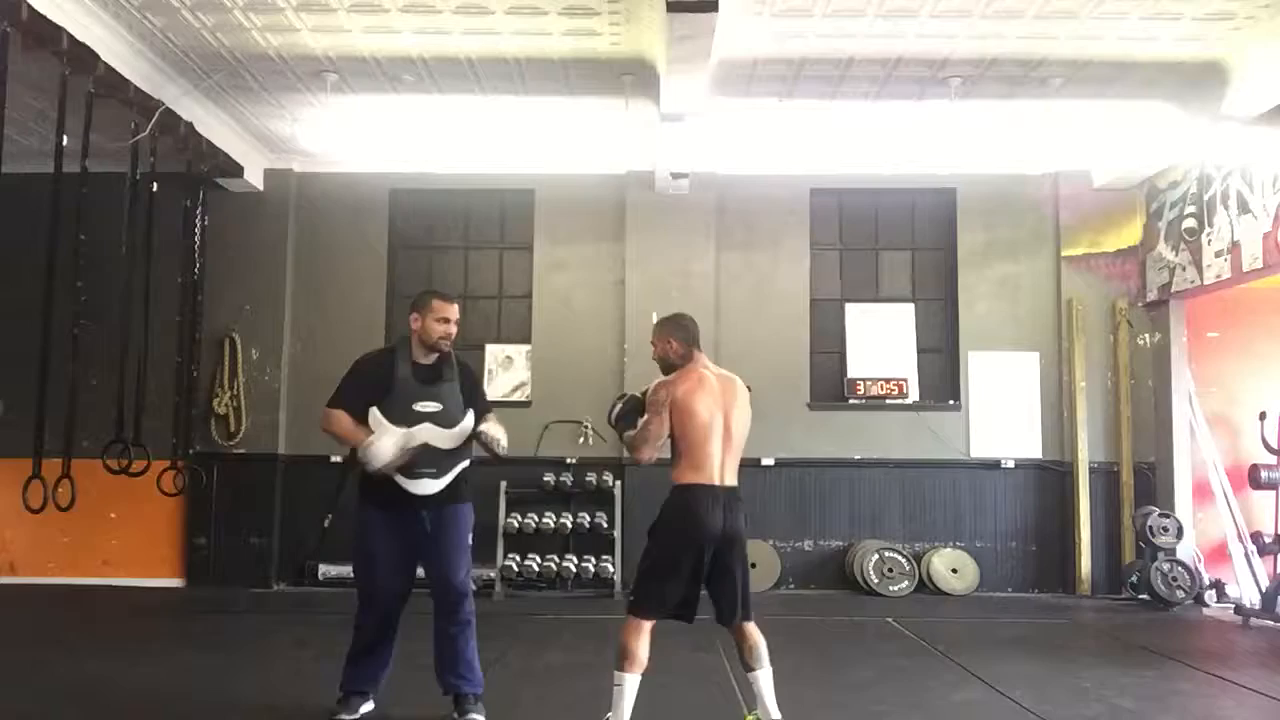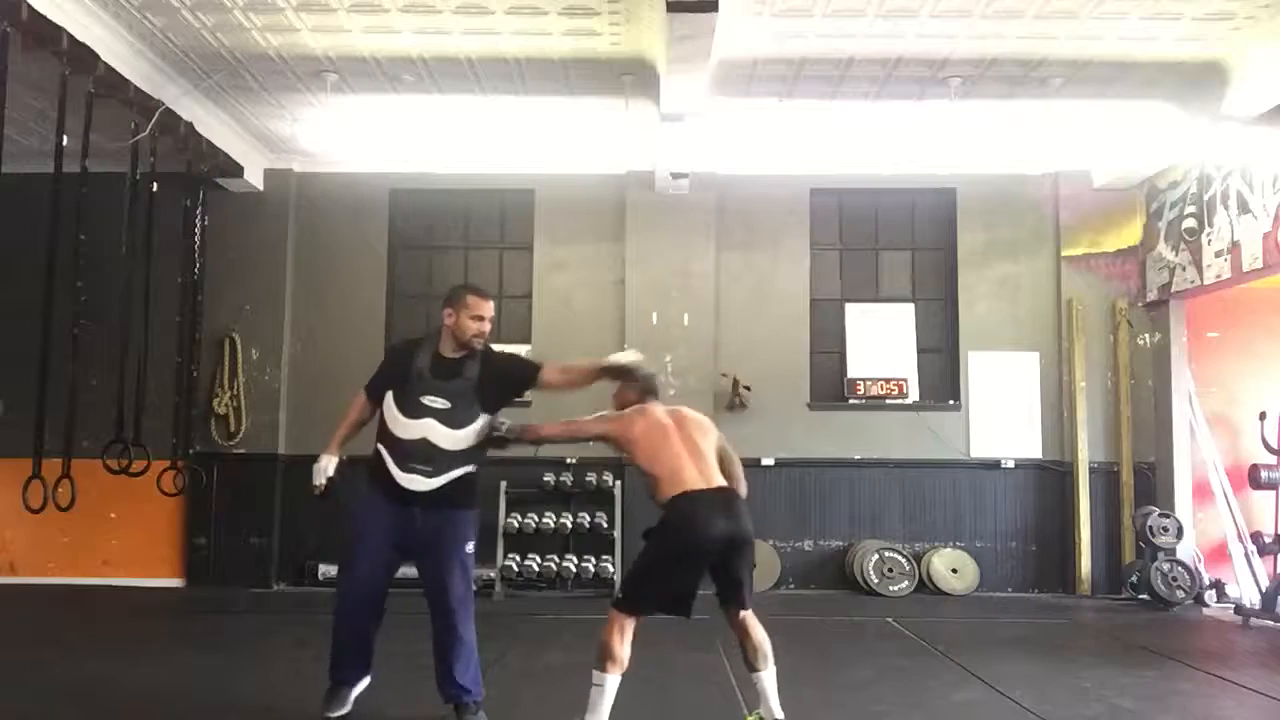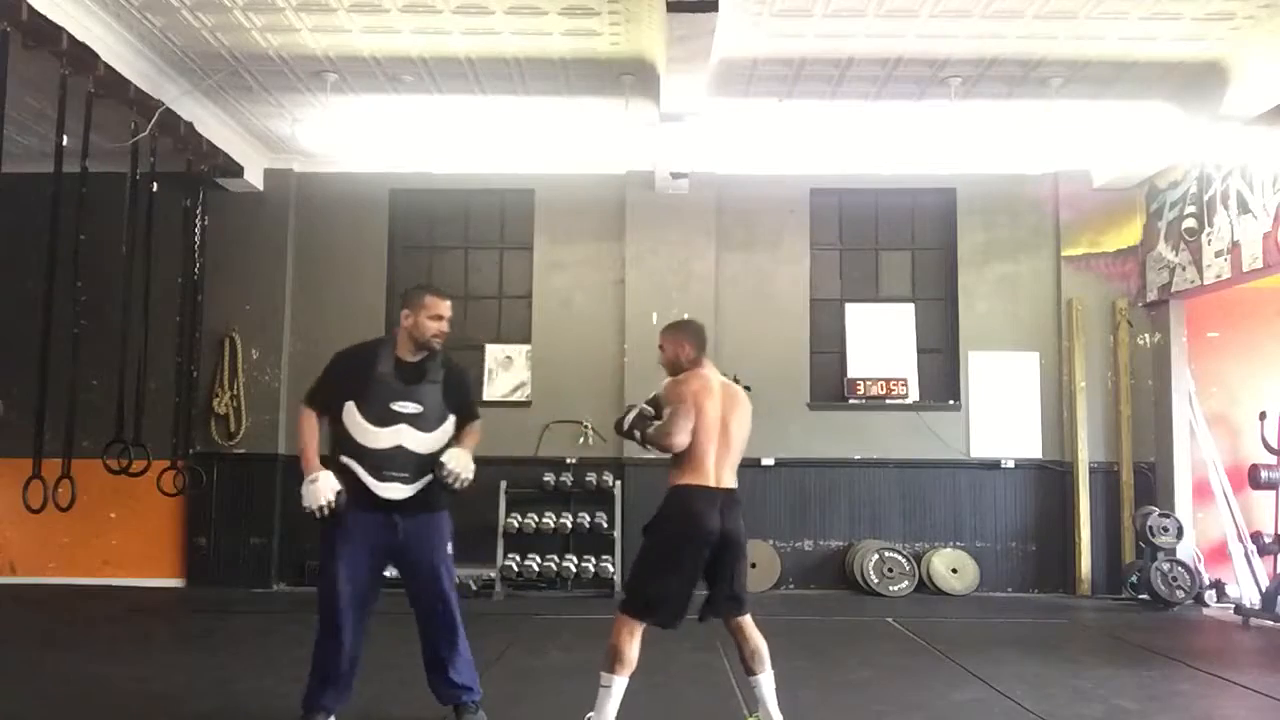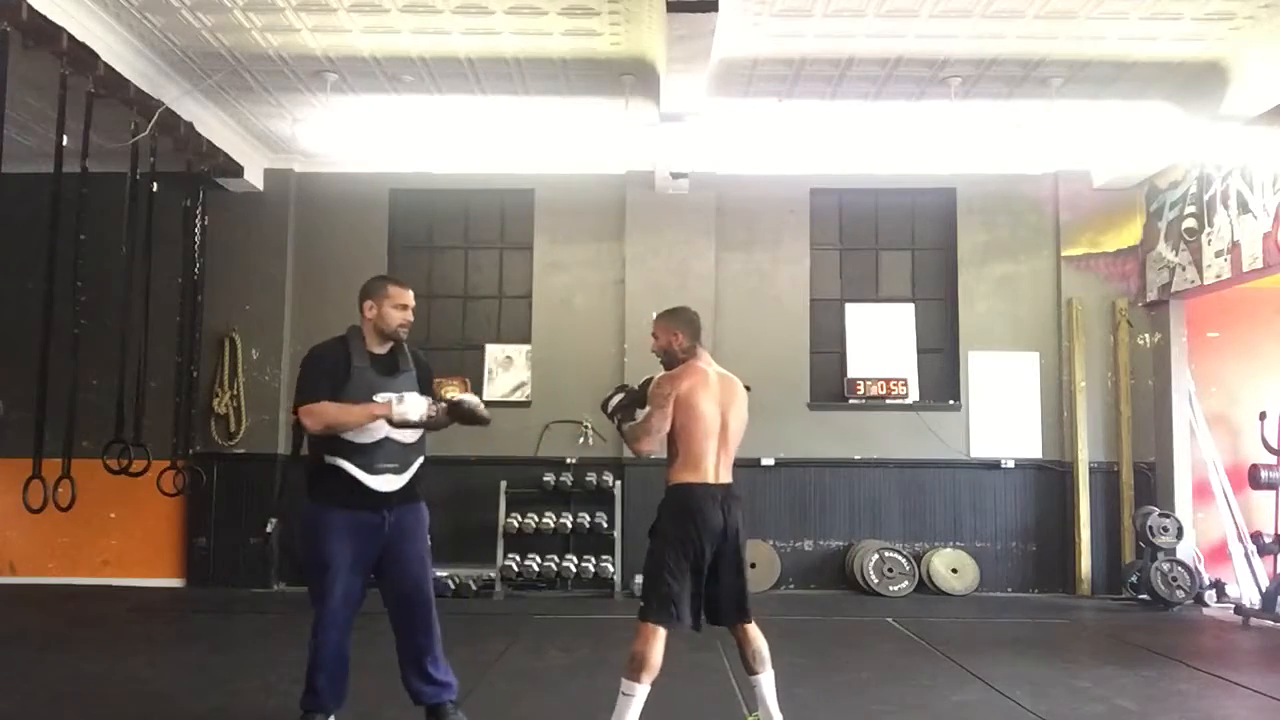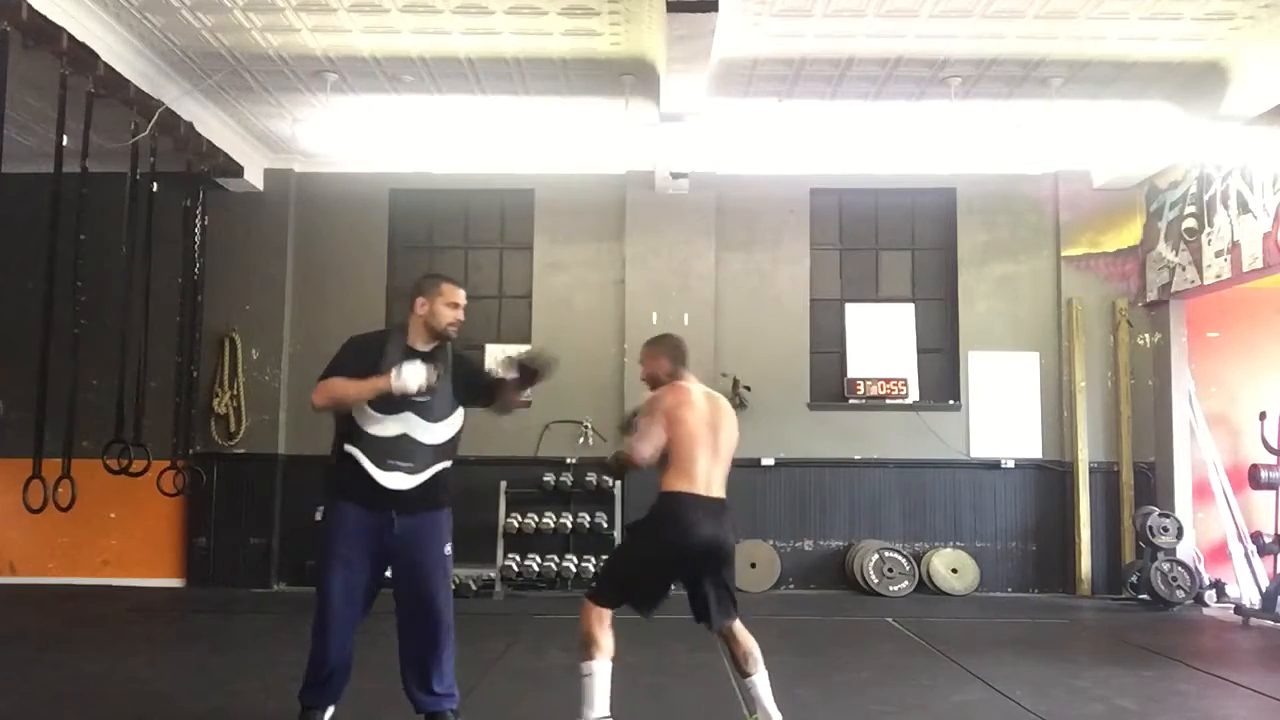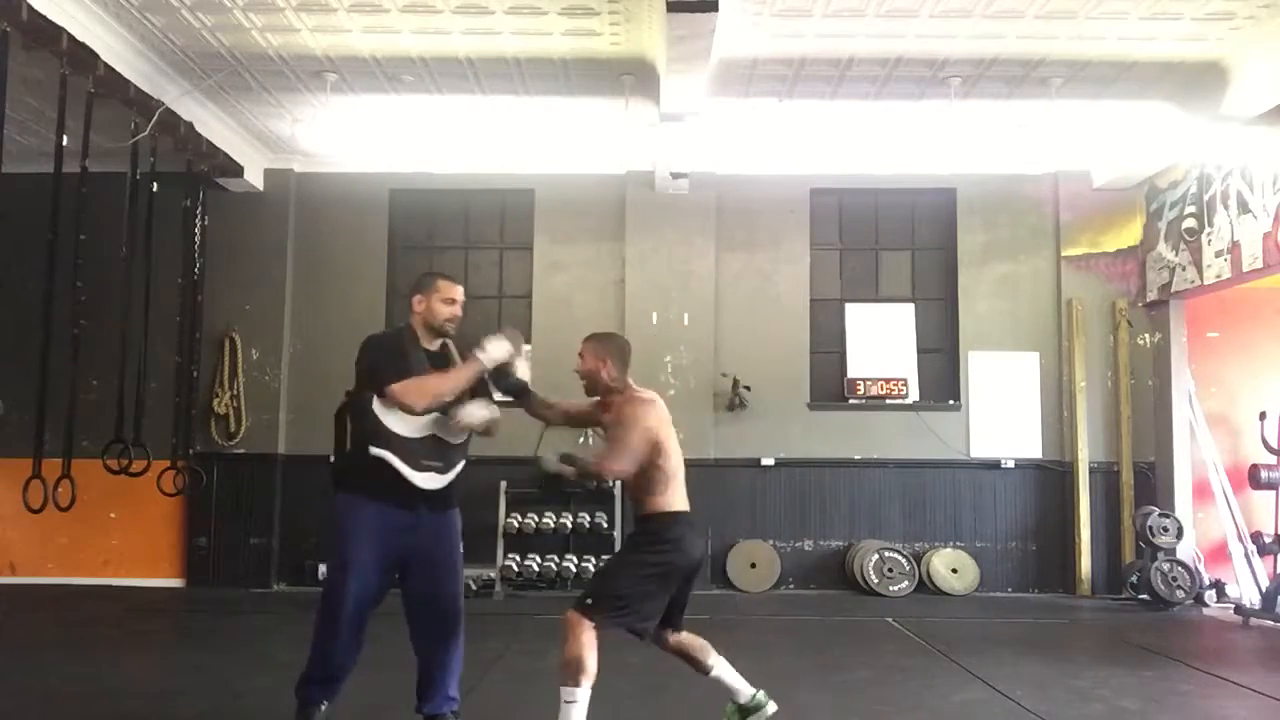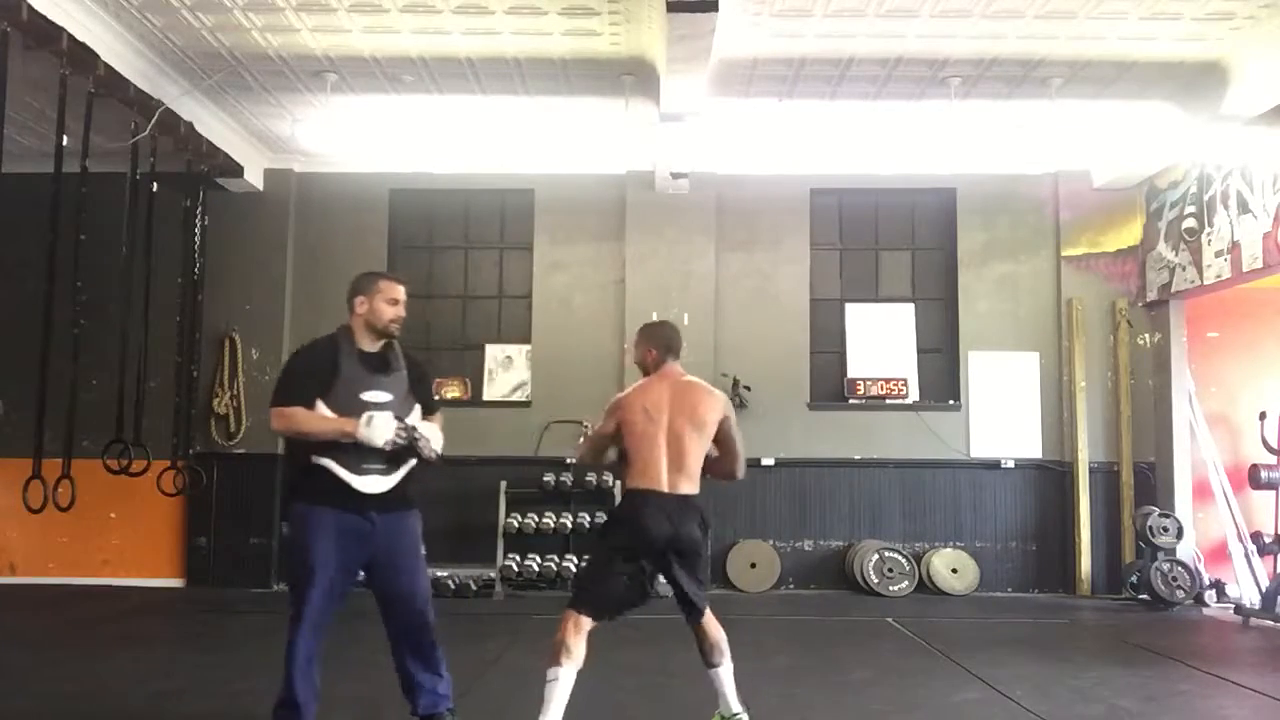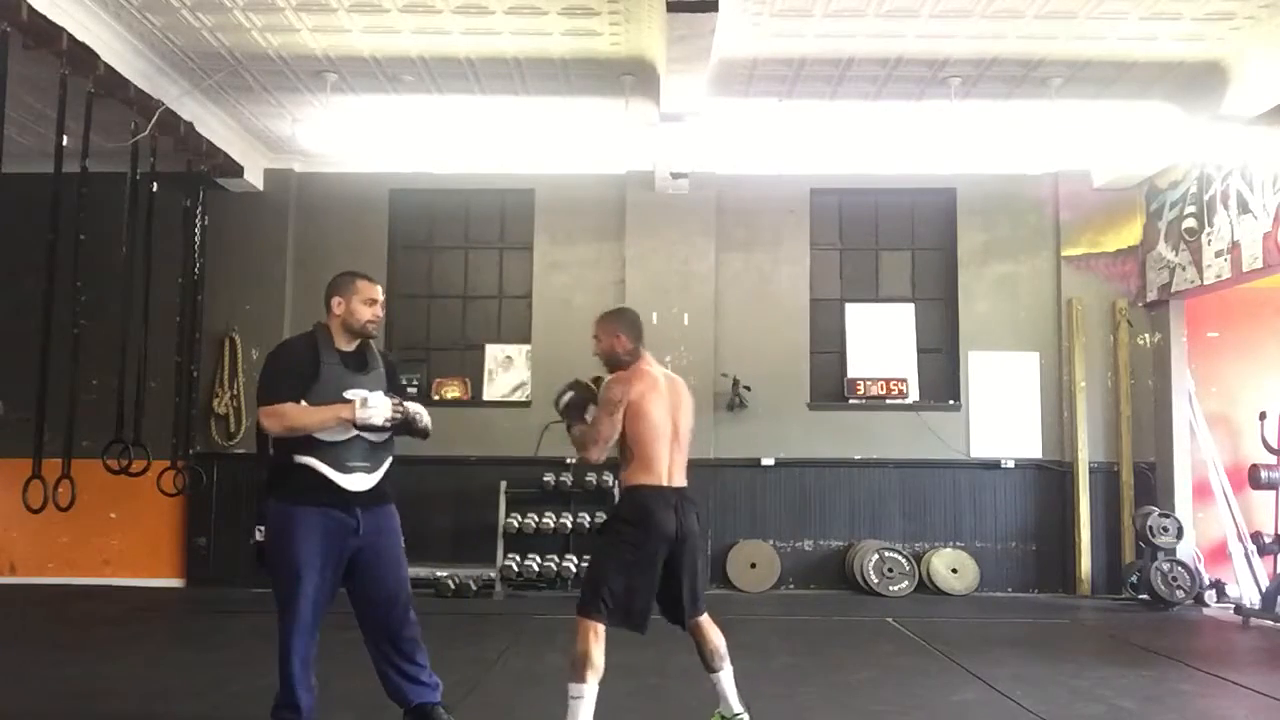
dt=0.4s
person 1, frame 1
left shoulder: (463, 374)
right shoulder: (375, 366)
left elbow: (483, 418)
right elbow: (334, 417)
left wrist: (493, 431)
right wrist: (370, 443)
left hip: (448, 506)
right hip: (385, 507)
left knee: (455, 596)
right knee: (379, 601)
person 1, frame 2
left shoulder: (496, 366)
right shoulder: (404, 355)
left elbow: (551, 376)
right elbow: (368, 400)
left wrist: (605, 367)
right wrist: (332, 451)
left hip: (452, 507)
right hip: (383, 497)
left knee: (452, 603)
right knee: (359, 592)
right ankle: (348, 679)
person 1, frame 3
left shoulder: (451, 374)
right shoulder: (356, 362)
left elbow: (470, 424)
right elbow: (311, 412)
left wrist: (464, 453)
right wrist: (314, 472)
left hip: (425, 514)
right hip: (356, 511)
left knee: (441, 608)
right knee: (341, 608)
person 1, frame 4
left shoulder: (413, 363)
right shoulder: (328, 357)
right elbow: (313, 417)
left wrist: (453, 411)
right wrist: (388, 409)
left hip: (404, 508)
right hip: (338, 510)
left knee: (417, 606)
right knee: (332, 613)
person 1, frame 5
left shoulder: (459, 365)
right shoulder: (367, 348)
left elbow: (504, 399)
right elbow: (322, 398)
left wrist: (526, 375)
right wrist: (392, 382)
left hip: (424, 513)
right hip: (359, 508)
left knee: (432, 611)
right knee: (339, 609)
person 1, frame 6
left shoulder: (462, 358)
right shoulder: (383, 348)
left elbow: (483, 418)
right elbow: (412, 397)
left wrist: (479, 416)
right wrist: (480, 364)
left hip: (436, 510)
right hip: (372, 504)
left knee: (442, 613)
right knee: (347, 606)
person 1, frame 7
left shoulder: (407, 366)
right shoulder: (317, 357)
left elbow: (431, 420)
right elbow: (282, 418)
left wrist: (431, 436)
right wrist: (357, 427)
left hip: (394, 512)
right hip: (325, 511)
left knee: (415, 614)
right knee: (310, 618)
person 1, frame 8
left shoulder: (380, 363)
right shoulder: (294, 354)
left elbow: (389, 419)
right elbow: (272, 419)
left wrist: (411, 419)
right wrist: (352, 410)
left hip: (373, 508)
right hip: (306, 509)
left knee: (393, 609)
right knee: (300, 617)
person 2, frame 1
left shoulder: (669, 388)
right shoulder: (737, 387)
left elbow: (644, 453)
left wrist: (626, 421)
left hip: (690, 507)
right hip: (731, 508)
left knee: (638, 618)
right knee: (739, 619)
person 2, frame 2
left shoulder: (623, 422)
right shoulder: (697, 420)
left elbow: (557, 430)
left wrist: (509, 430)
left hip: (689, 519)
right hip: (732, 513)
left knee: (622, 618)
right knee: (741, 613)
person 2, frame 3
left shoulder: (680, 386)
right shoulder: (740, 396)
left elbow: (674, 440)
left wrist: (639, 428)
left hip: (687, 507)
right hip: (729, 510)
left knee: (631, 617)
right knee: (738, 616)
person 2, frame 4
left shoulder: (671, 381)
right shoulder: (736, 387)
left elbow: (644, 444)
left wrist: (623, 413)
left hip: (688, 505)
right hip: (727, 505)
left knee: (653, 622)
right knee: (739, 618)
person 2, frame 5
left shoulder: (663, 399)
right shoulder: (723, 407)
left elbow: (638, 454)
left wrist: (614, 459)
left hip: (675, 518)
right hip: (716, 520)
left knee: (597, 608)
right knee: (727, 623)
person 2, frame 6
left shoulder: (639, 408)
right shoulder: (614, 404)
left elbow: (612, 468)
right elbow: (564, 415)
left wrist: (569, 466)
right wrist: (519, 390)
left hip: (669, 538)
right hip: (675, 537)
left knee: (579, 623)
right knee: (664, 633)
person 2, frame 7
left shoulder: (627, 400)
right shoulder: (715, 399)
left elbow: (587, 453)
right elbow: (735, 470)
left hip: (638, 515)
right hip: (687, 518)
left knee: (578, 618)
right knee: (700, 613)
person 2, frame 8
left shoulder: (621, 384)
right shoulder: (678, 386)
left elbow: (593, 451)
left wrist: (572, 415)
left hip: (642, 511)
right hip: (682, 510)
left knee: (592, 621)
right knee: (696, 617)
